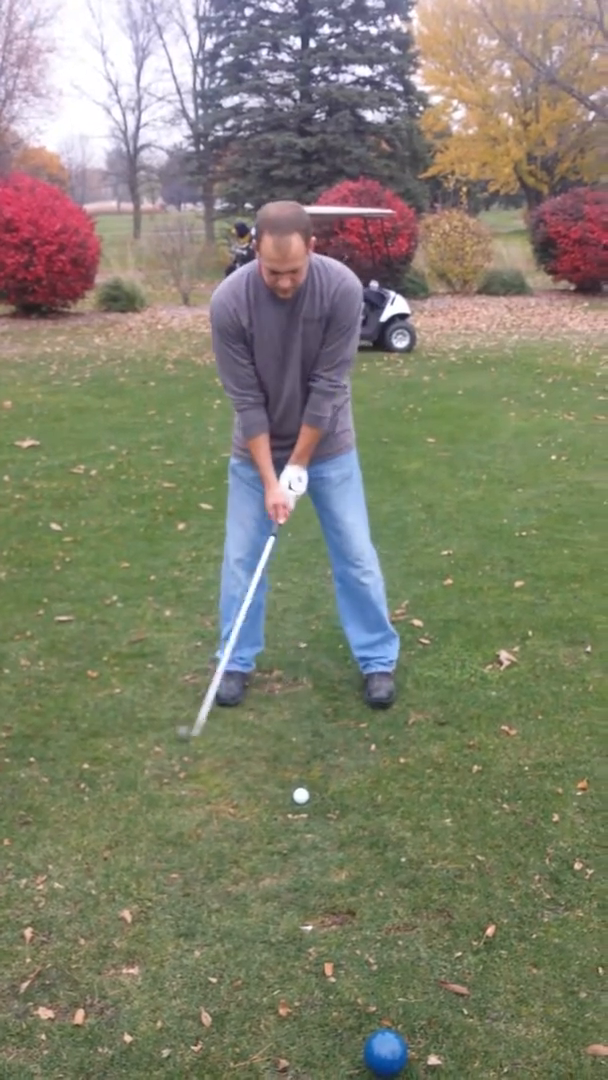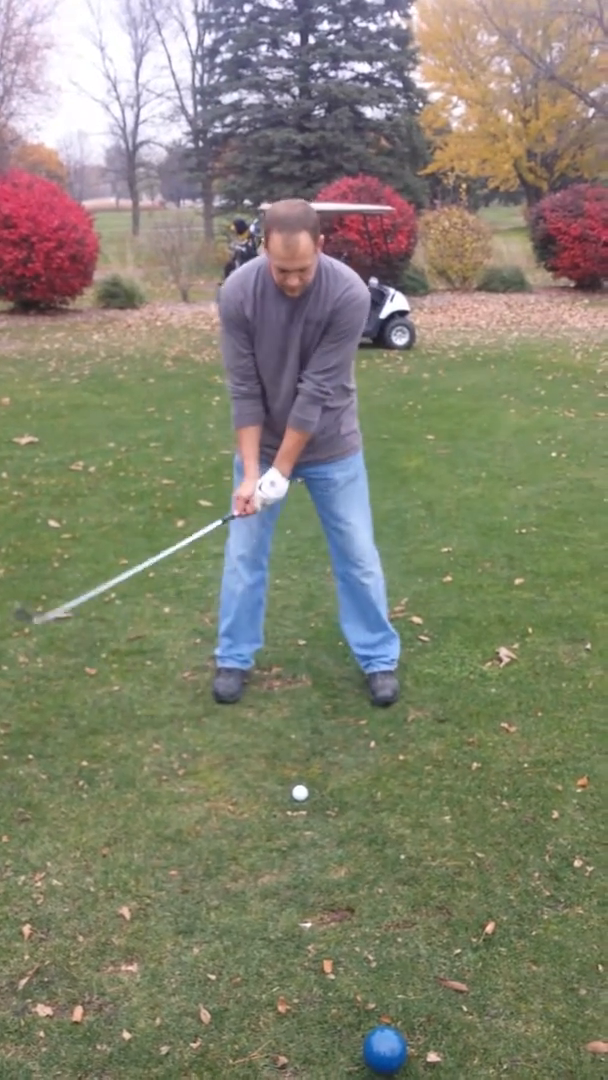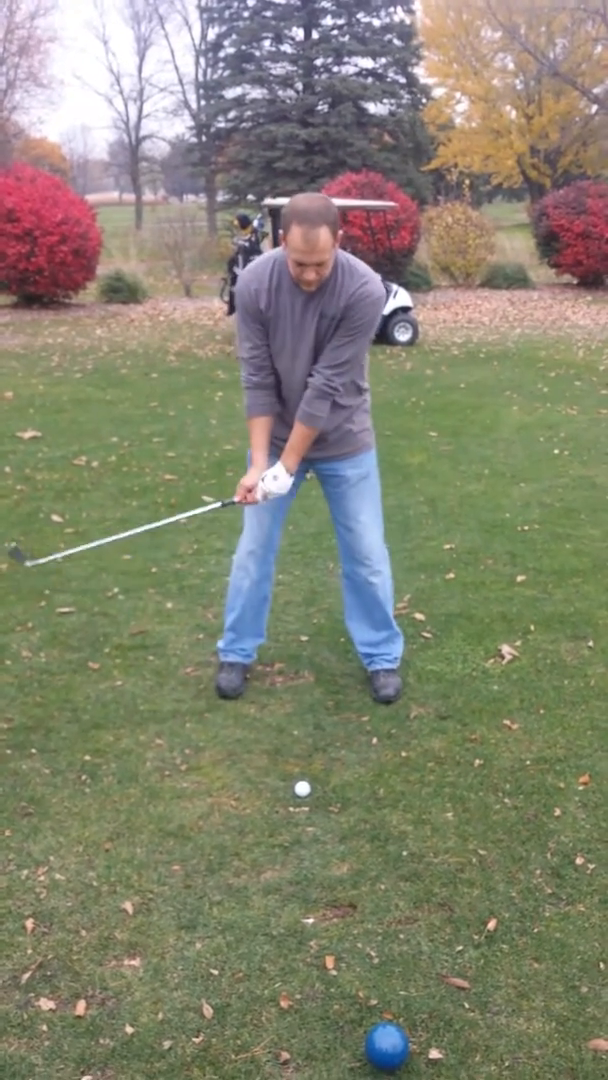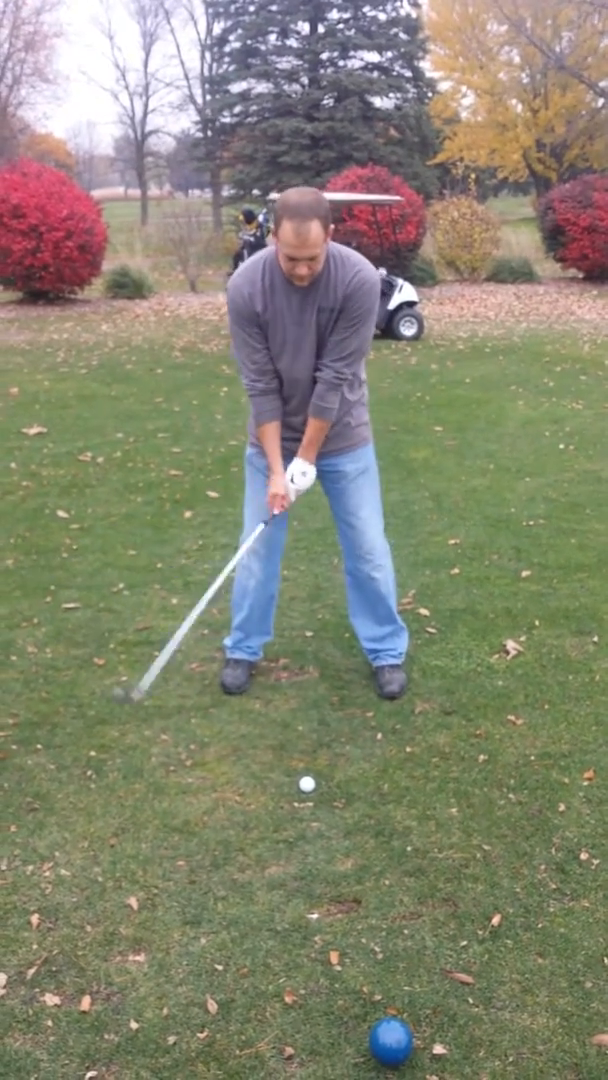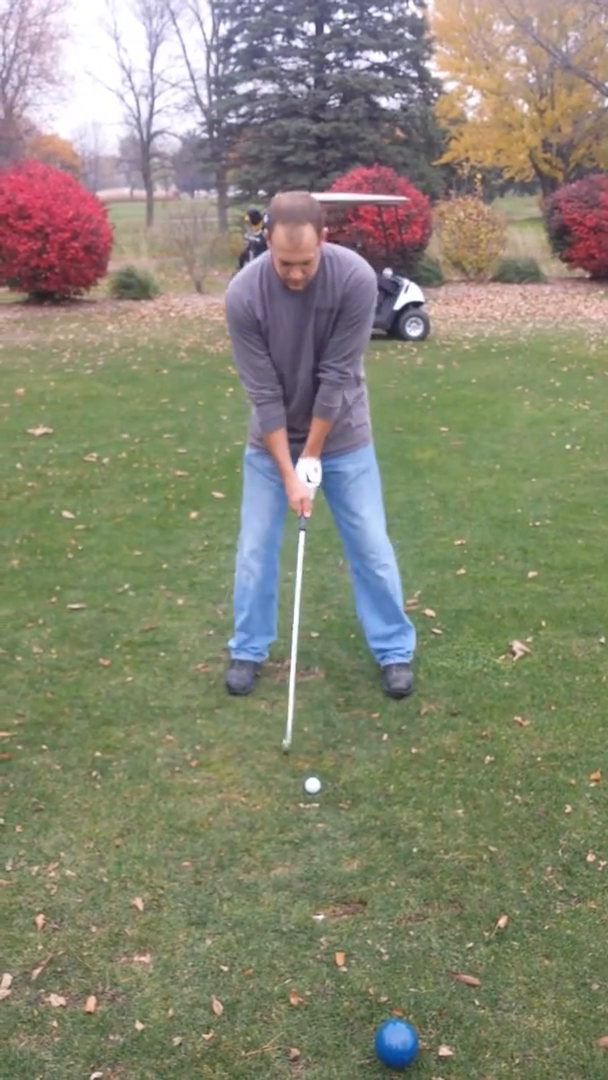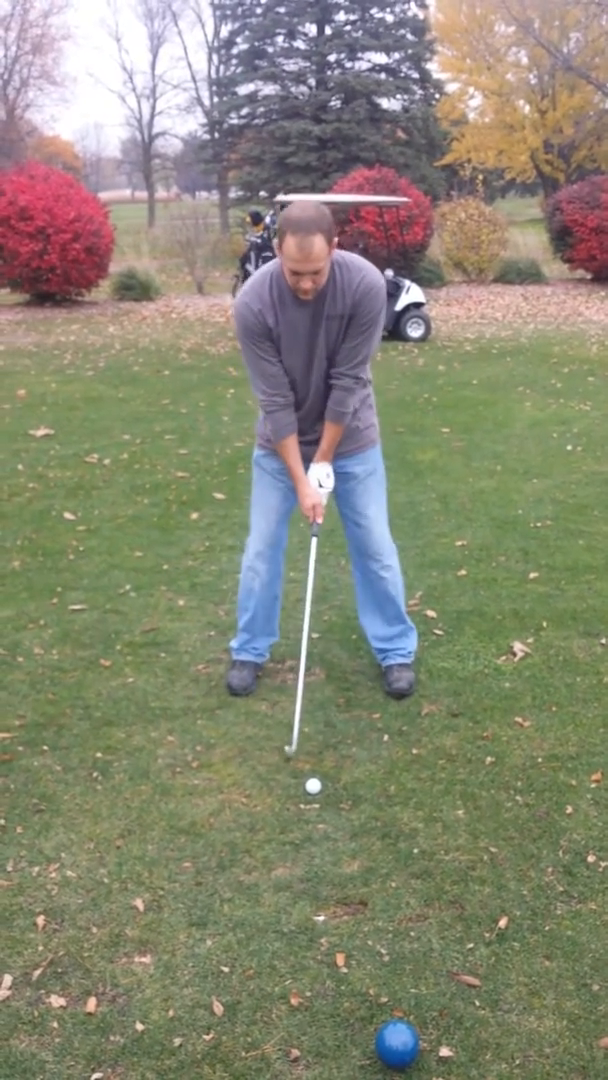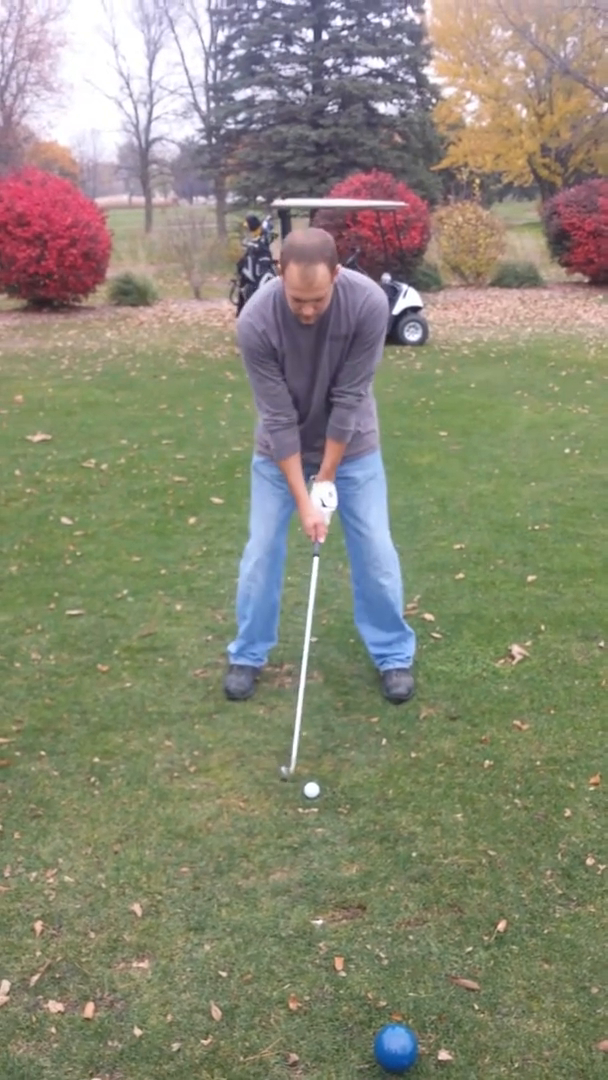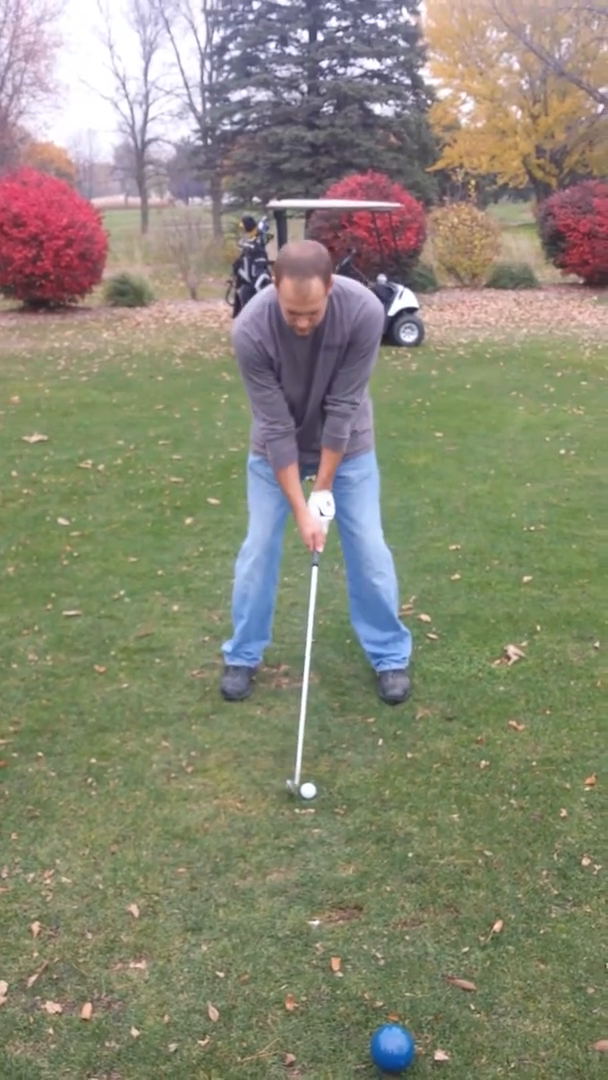
dt=0.2s
person 1, frame 1
left shoulder: (343, 289)
right shoulder: (228, 302)
left elbow: (328, 387)
right elbow: (245, 400)
left wrist: (298, 467)
right wrist: (269, 480)
left hip: (327, 444)
right hip: (256, 447)
left knee: (354, 552)
right knee: (243, 554)
left ankle: (377, 659)
right ankle: (237, 661)
person 1, frame 2
left shoulder: (349, 294)
right shoulder: (237, 292)
left elbow: (318, 391)
right elbow: (244, 390)
left wrist: (280, 473)
right wrist: (249, 472)
left hip: (330, 444)
right hip: (262, 441)
left knee: (356, 553)
right knee: (244, 552)
left ankle: (378, 657)
right ankle: (234, 657)
person 1, frame 3
left shoulder: (365, 291)
right shoulder: (253, 282)
left elbow: (328, 386)
right elbow: (257, 379)
left wrist: (289, 465)
right wrist: (258, 463)
left hip: (343, 440)
right hip: (274, 433)
left knee: (365, 551)
right knee: (255, 547)
left ankle: (381, 655)
right ankle: (237, 651)
person 1, frame 4
left shoulder: (360, 280)
right shoulder: (245, 288)
left elbow: (335, 378)
right elbow: (259, 386)
left wrist: (306, 459)
right wrist: (275, 469)
left hip: (343, 436)
right hip: (273, 436)
left knee: (367, 546)
right knee: (260, 543)
left ankle: (386, 651)
right ankle: (243, 649)
person 1, frame 5
left shoulder: (357, 279)
right shoulder: (242, 295)
left elbow: (337, 377)
right elbow: (263, 393)
left wrist: (312, 455)
right wrist: (289, 474)
left hip: (343, 434)
right hip: (272, 438)
left knee: (369, 543)
right knee: (256, 544)
left ankle: (394, 650)
right ankle: (248, 649)
person 1, frame 6
left shoulder: (366, 285)
right shoulder: (252, 302)
left elbow: (348, 382)
right elbow: (274, 399)
left wrist: (324, 461)
right wrist: (300, 480)
left hip: (350, 436)
right hip: (280, 439)
left knee: (374, 543)
right knee: (264, 543)
left ankle: (395, 650)
right ankle: (249, 650)
person 1, frame 7
left shoulder: (369, 303)
right shoulder: (255, 321)
left elbow: (349, 399)
right elbow: (278, 417)
left wrist: (327, 478)
right wrist: (303, 500)
left hip: (351, 444)
right hip: (280, 447)
left knee: (374, 548)
right knee: (263, 548)
left ankle: (394, 655)
right ankle: (247, 654)
person 1, frame 8
left shoulder: (364, 311)
right shoulder: (250, 329)
left elbow: (343, 406)
right elbow: (275, 425)
left wrist: (324, 488)
right wrist: (300, 509)
left hip: (346, 444)
right hip: (276, 448)
left knee: (367, 547)
right knee: (260, 546)
left ankle: (390, 655)
right ankle: (242, 655)
